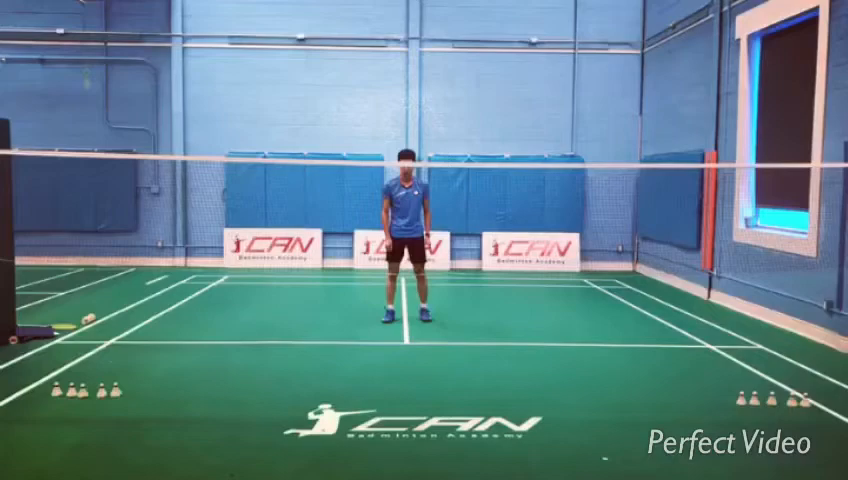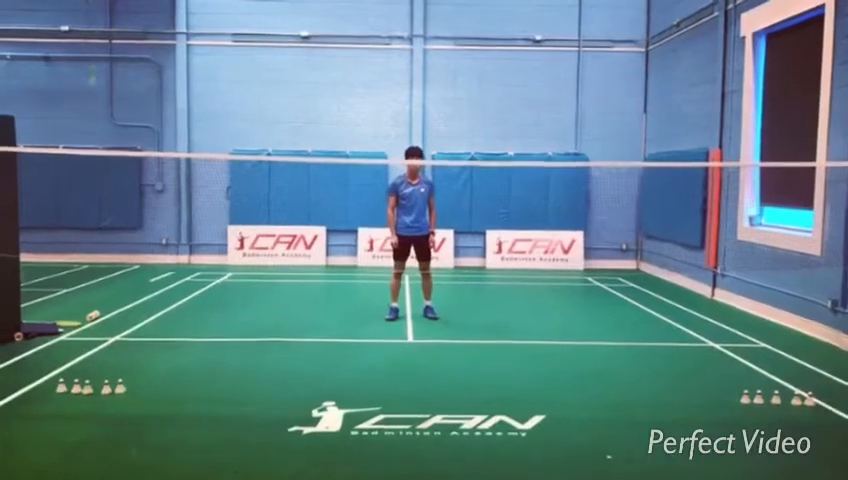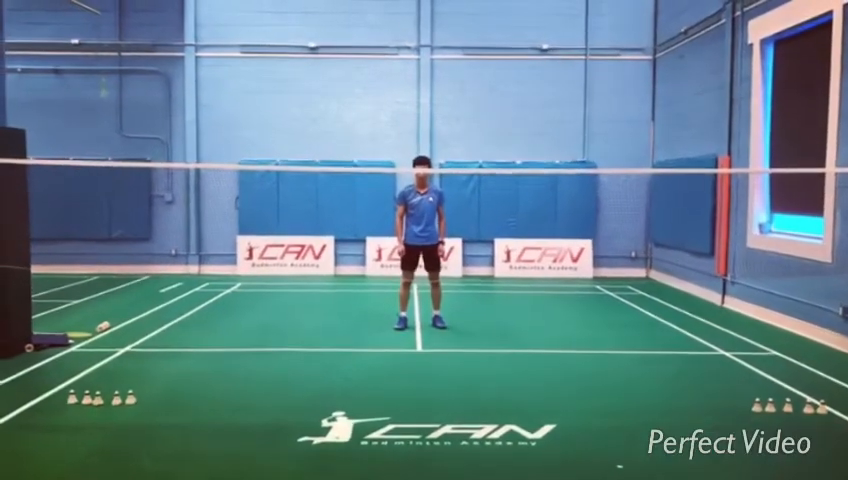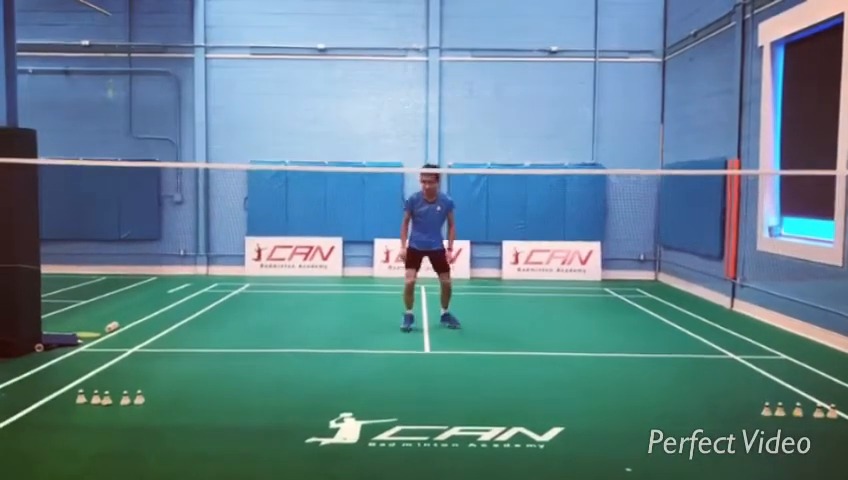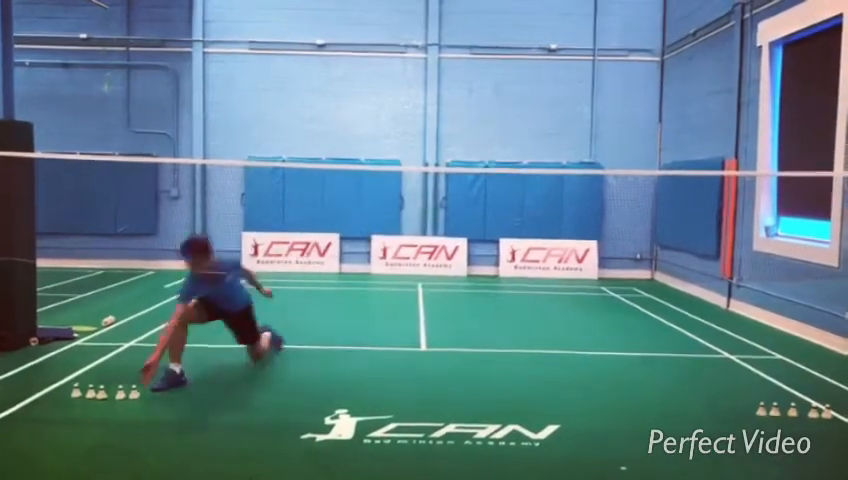
dt=1s
person 1, frame 1
left shoulder: (422, 186)
right shoulder: (390, 186)
left elbow: (427, 211)
right elbow: (385, 212)
left wrist: (428, 234)
right wrist: (387, 236)
left hip: (416, 235)
right hip: (396, 236)
left knee: (420, 273)
right knee: (392, 274)
left ankle: (424, 308)
right ankle: (390, 309)
person 1, frame 2
left shoulder: (428, 184)
right shoulder: (397, 183)
left elbow: (432, 209)
right elbow: (391, 210)
left wrist: (432, 232)
right wrist: (393, 234)
left hip: (422, 234)
right hip: (402, 234)
left knee: (426, 271)
right knee: (397, 271)
left ankle: (428, 306)
right ankle: (394, 307)
person 1, frame 3
left shoulder: (437, 193)
right shoulder: (405, 193)
left elbow: (441, 219)
right elbow: (399, 218)
left wrist: (441, 241)
right wrist: (400, 242)
left hip: (432, 243)
right hip: (410, 243)
left knee: (435, 281)
right knee: (406, 281)
left ankle: (437, 315)
right ankle: (403, 316)
person 1, frame 4
left shoulder: (446, 202)
right shoulder: (413, 200)
left elbow: (450, 228)
right elbow: (405, 224)
left wrist: (449, 249)
right wrist: (403, 246)
left hip: (436, 247)
right hip: (415, 246)
left knee: (446, 282)
right knee: (409, 282)
left ankle: (445, 313)
right ankle: (409, 315)
person 1, frame 5
left shoulder: (230, 265)
right shoulder: (191, 282)
left elbow: (246, 274)
right elbow: (174, 322)
left wrist: (261, 288)
left hip: (239, 308)
right hip: (213, 305)
left knee: (258, 355)
right knee: (181, 318)
left ankle: (267, 336)
right ankle: (175, 370)
